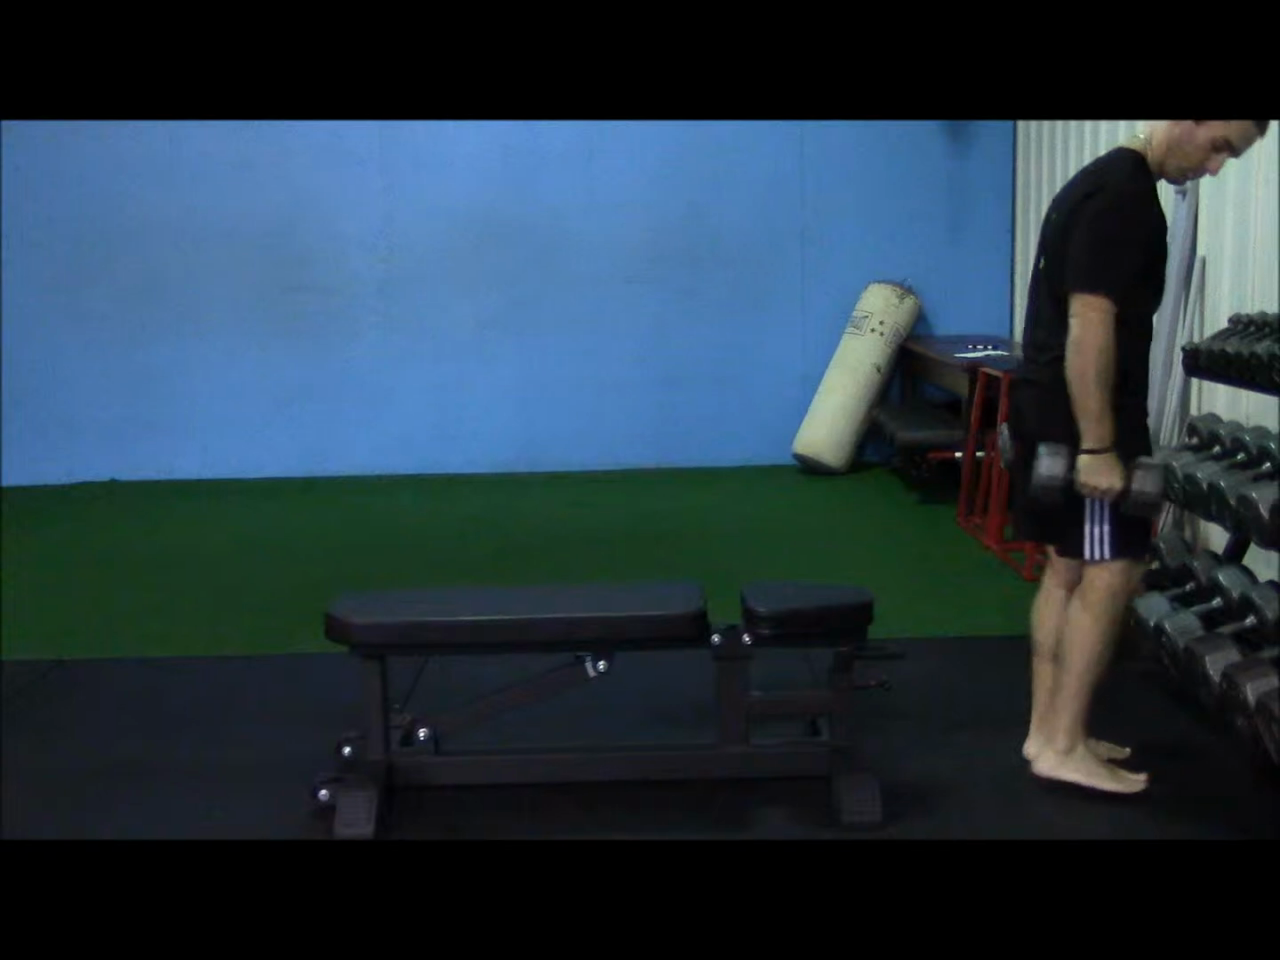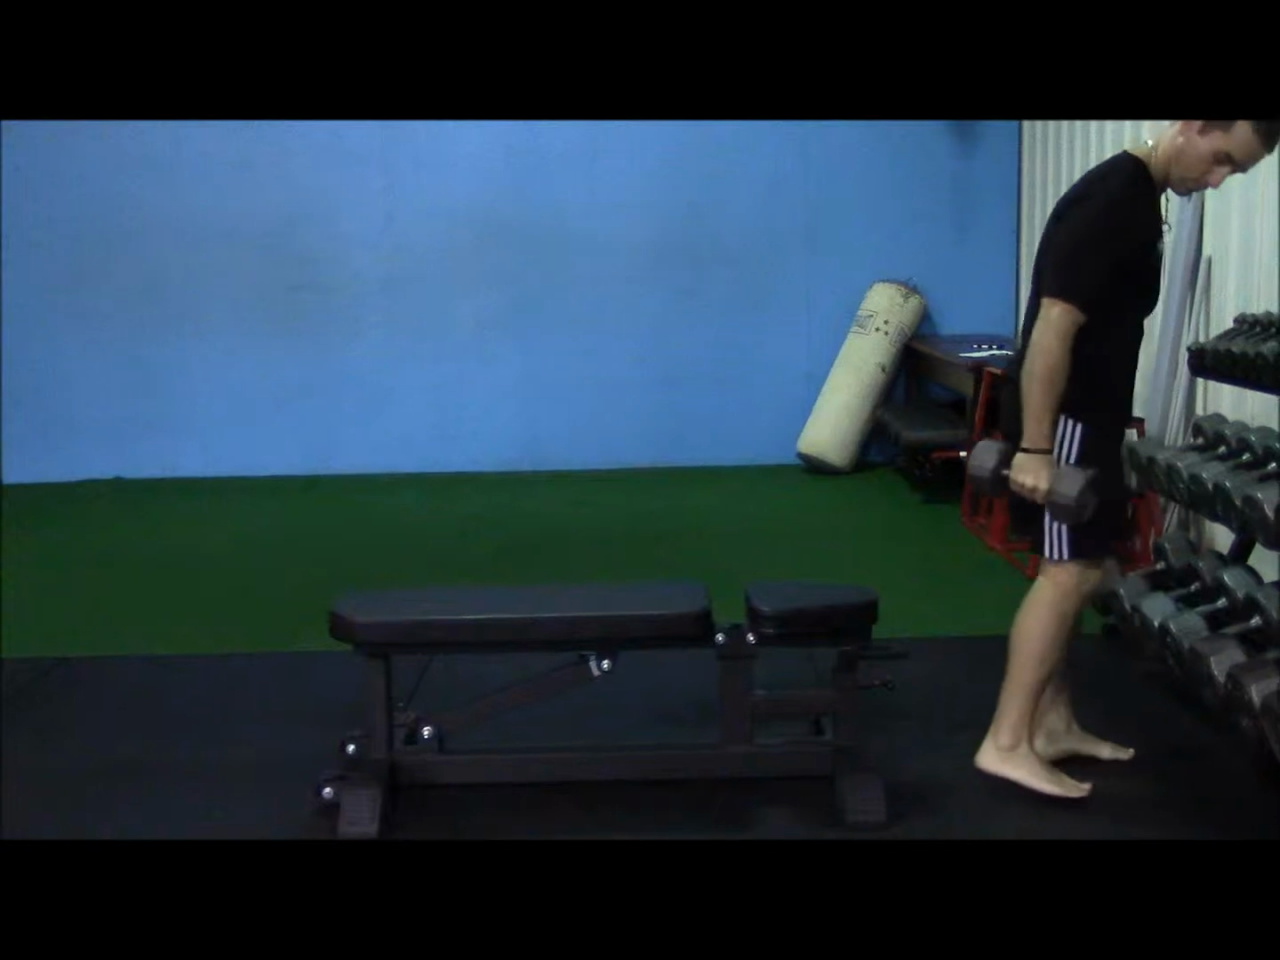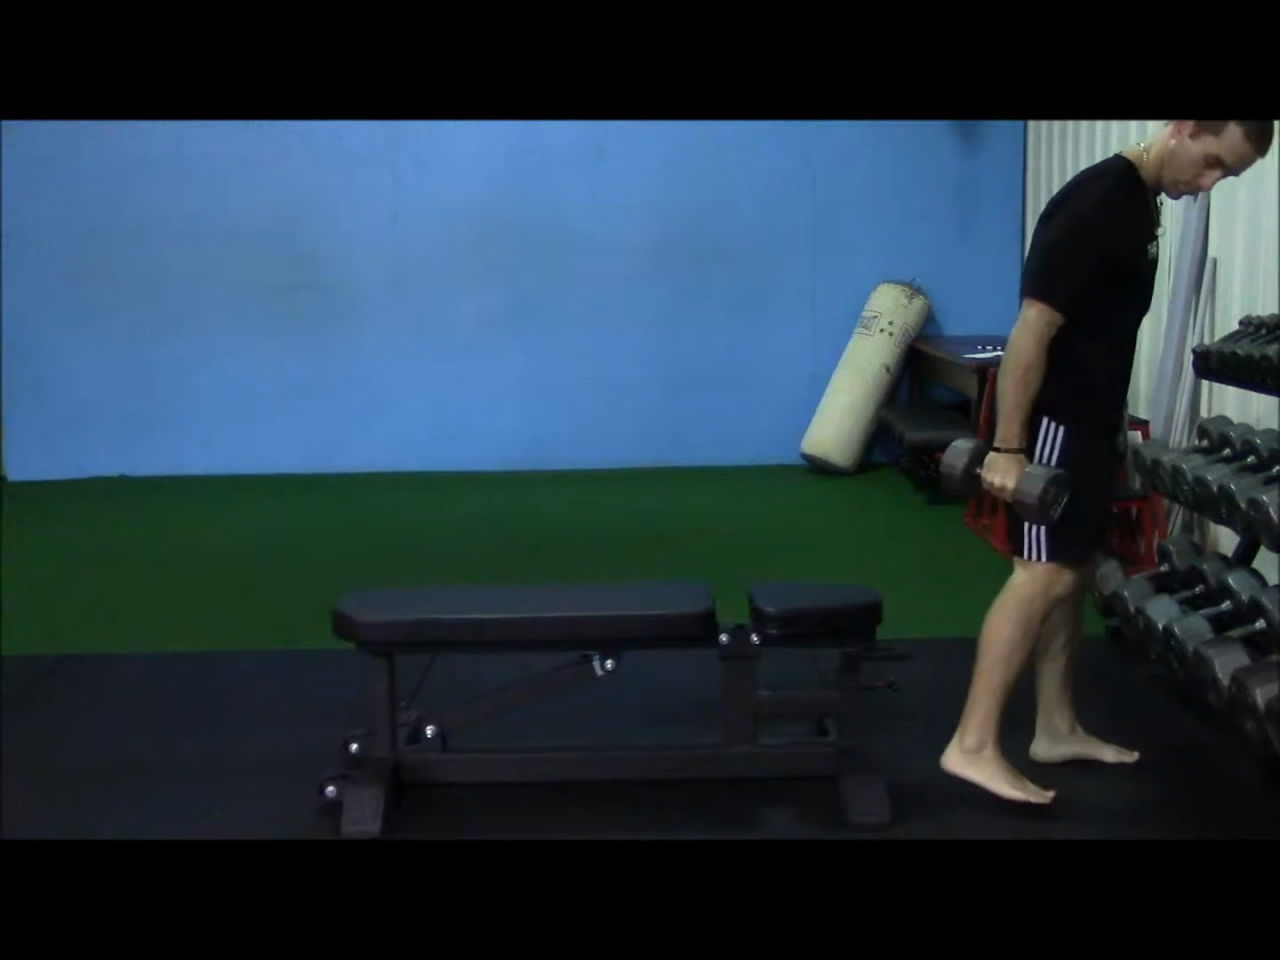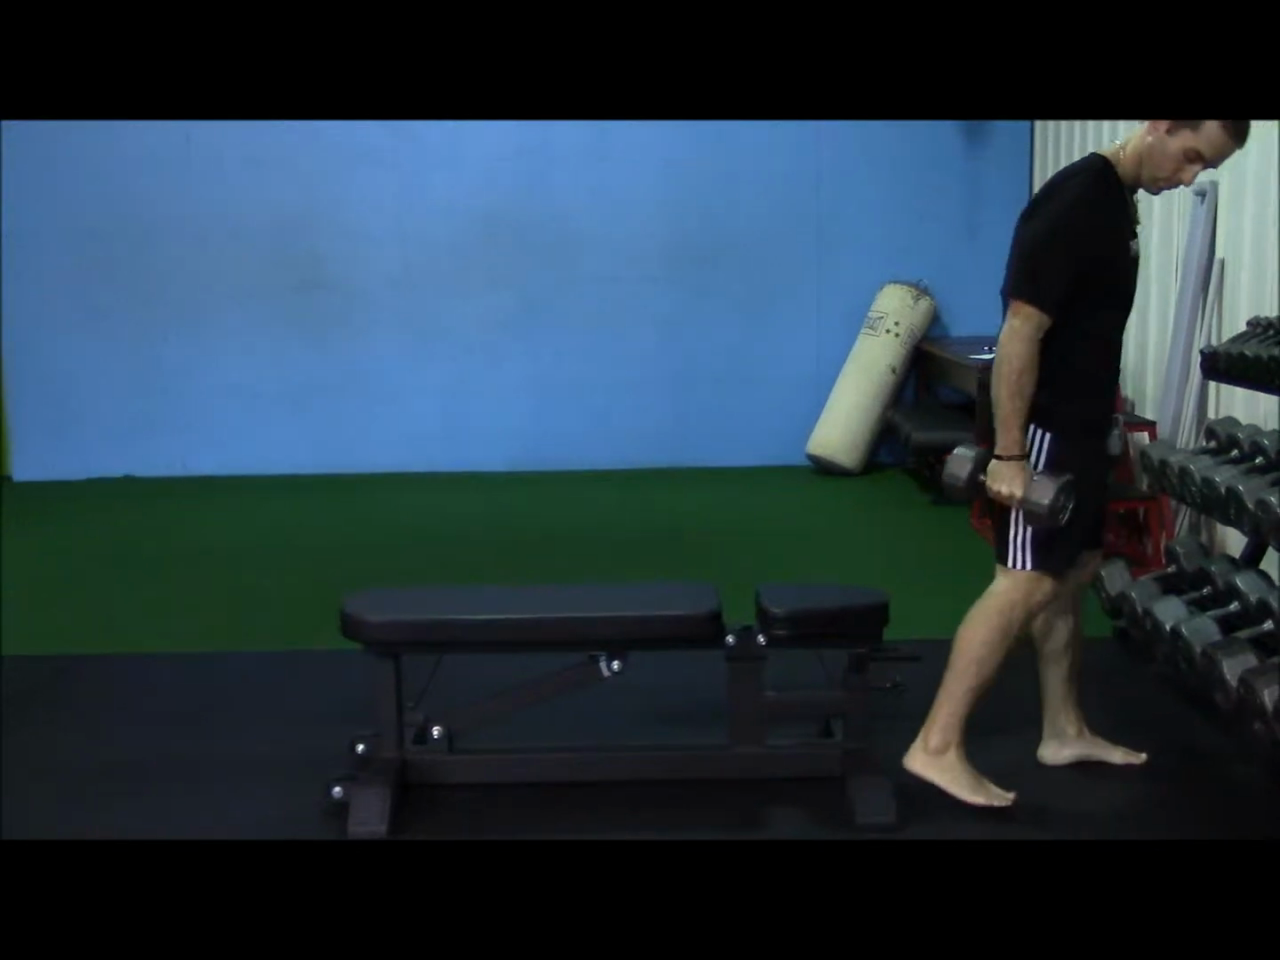
dt=0.2s
person 1, frame 1
left shoulder: (1099, 181)
right shoulder: (1125, 195)
right elbow: (1090, 325)
right wrist: (1100, 448)
left hip: (1043, 401)
right hip: (1076, 412)
left knee: (1066, 567)
right knee: (1113, 571)
left ankle: (1046, 726)
right ankle: (1063, 744)
person 1, frame 2
left shoulder: (1132, 194)
right shoulder: (1114, 200)
right elbow: (1053, 327)
right wrist: (1035, 448)
left hip: (1074, 412)
right hip: (1067, 418)
left knee: (1067, 570)
right knee: (1072, 573)
left ankle: (1052, 723)
right ankle: (1006, 742)
person 1, frame 3
left shoulder: (1140, 203)
right shoulder: (1098, 202)
right elbow: (1033, 327)
right wrist: (1007, 446)
left hip: (1089, 419)
right hip: (1057, 421)
left knee: (1071, 574)
right knee: (1044, 576)
left ankle: (1055, 728)
right ankle: (973, 744)
person 1, frame 4
left shoulder: (1118, 202)
right shoulder: (1077, 201)
right elbow: (1021, 332)
right wrist: (1007, 453)
left hip: (1080, 424)
right hip: (1045, 427)
left knee: (1073, 576)
right knee: (1027, 584)
left ankle: (1063, 730)
right ankle: (936, 746)
